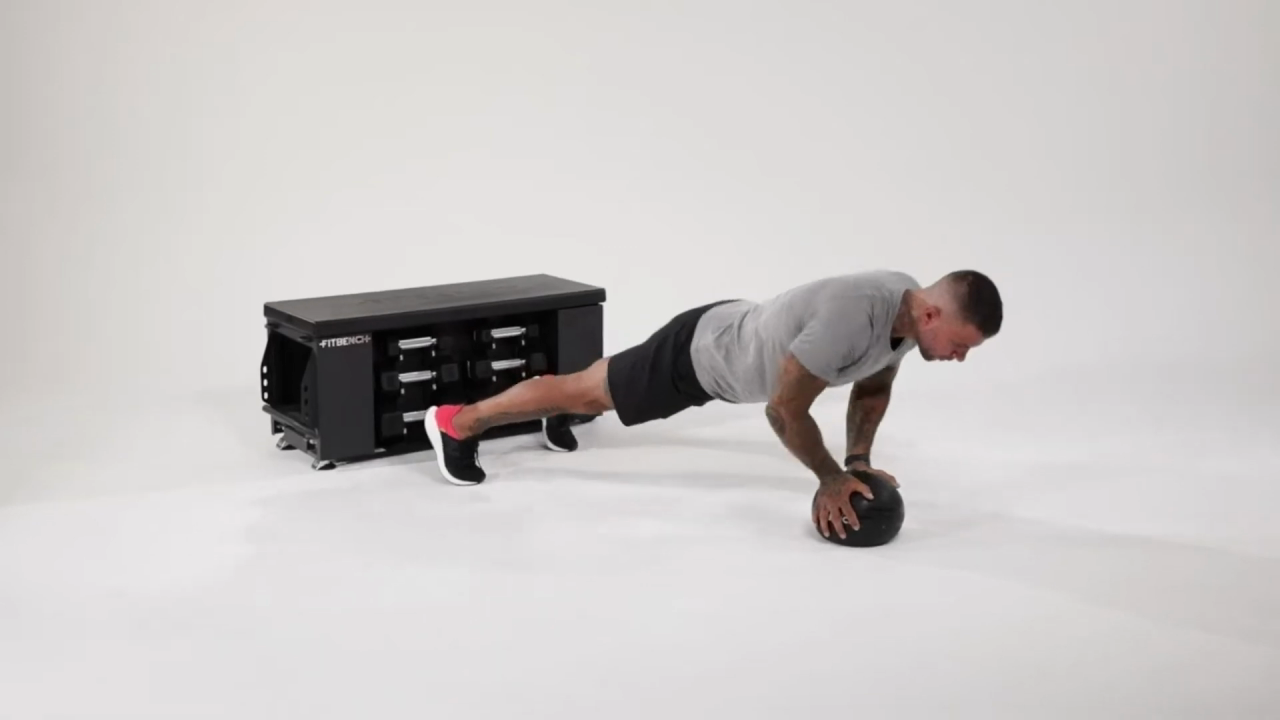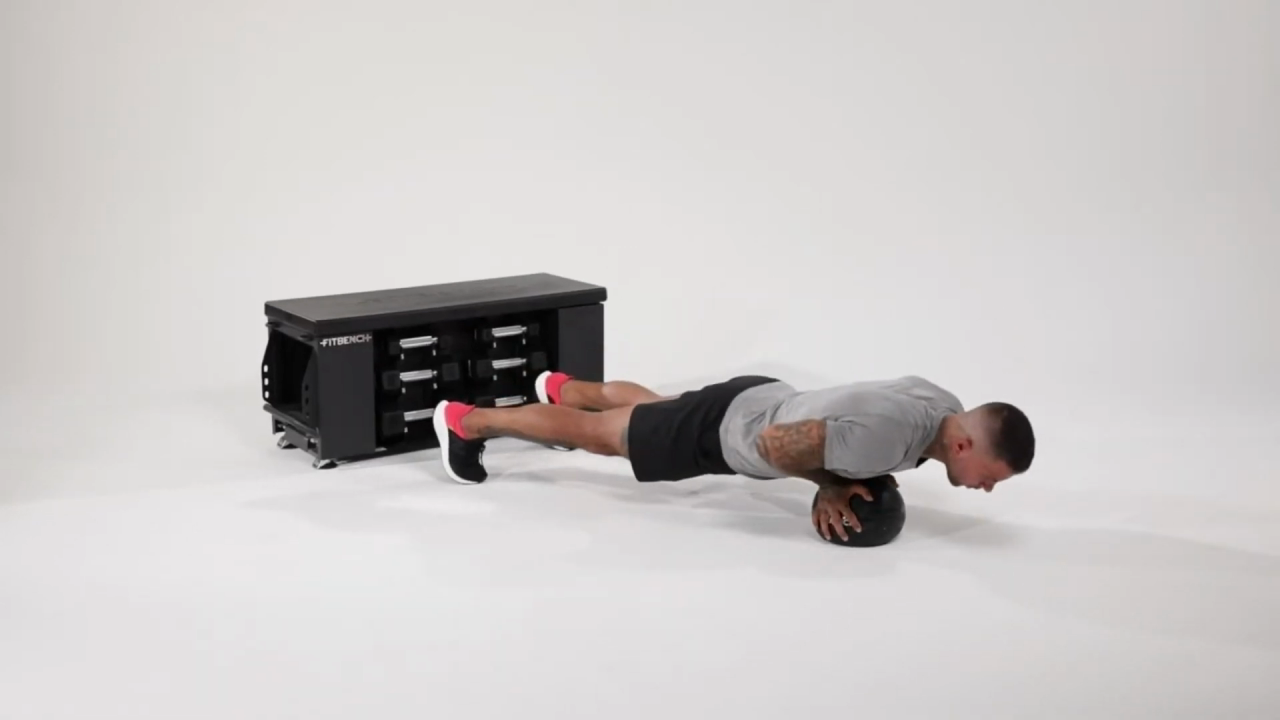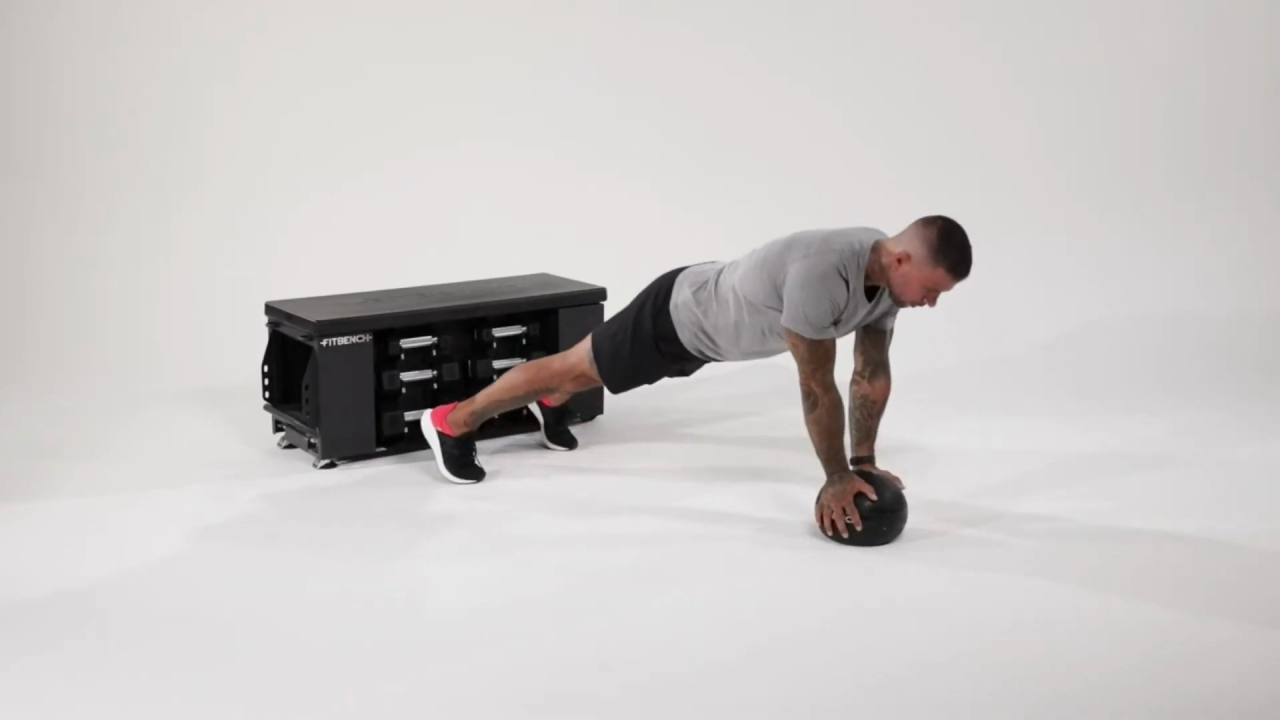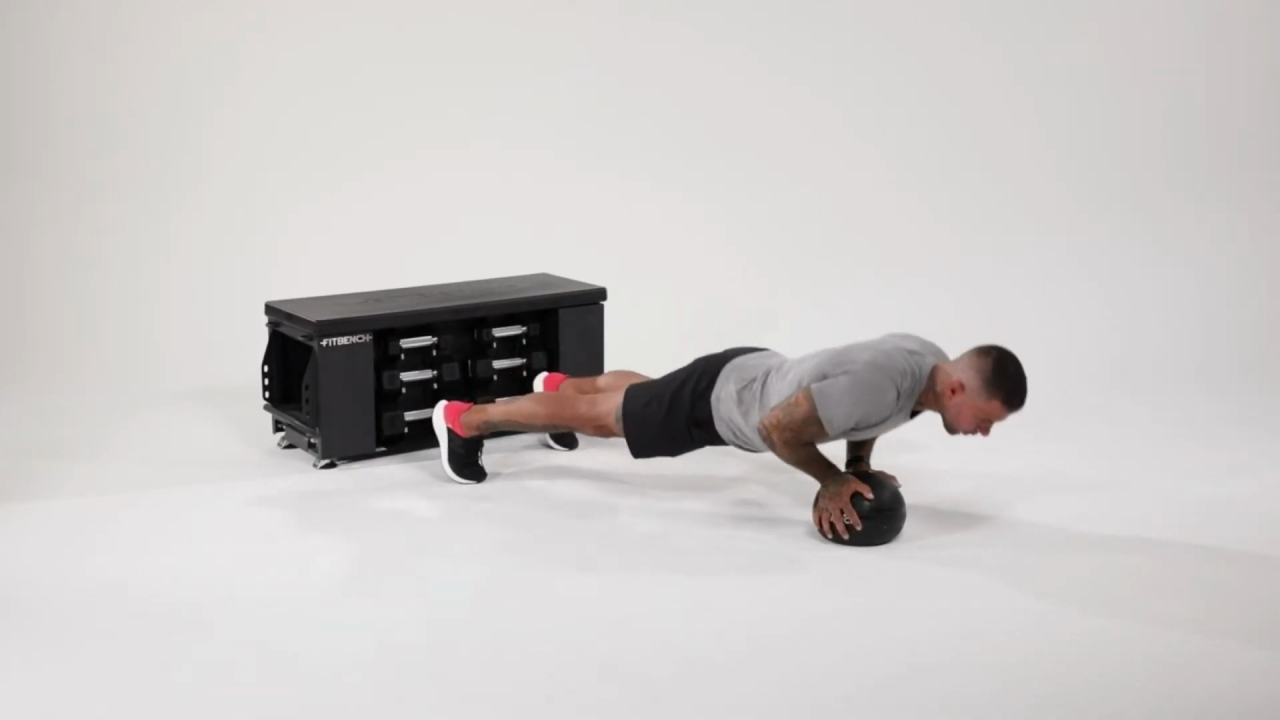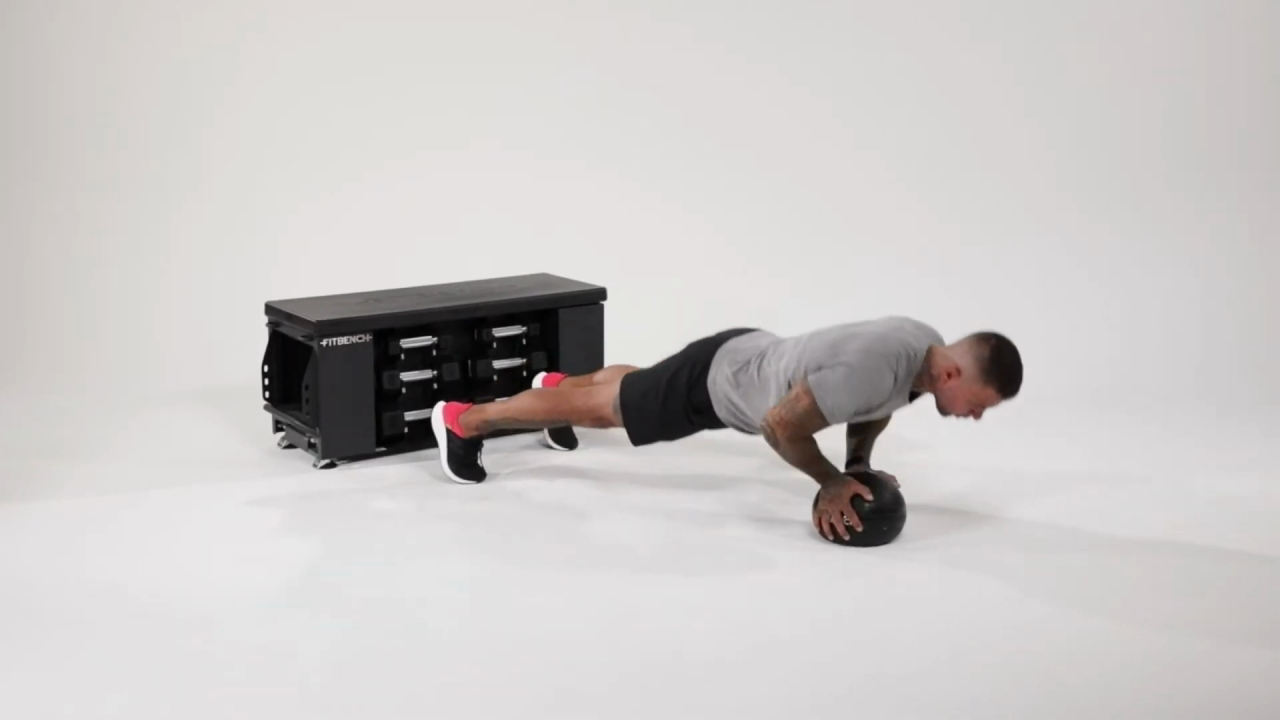
dt=1s
person 1, frame 1
left shoulder: (907, 310)
right shoulder: (850, 321)
left elbow: (872, 388)
right elbow: (784, 410)
left wrist: (859, 462)
right wrist: (831, 481)
left hip: (725, 347)
right hip: (699, 355)
left knee: (611, 381)
right knee: (589, 393)
left ankle: (553, 414)
right ankle: (456, 423)
person 1, frame 2
left shoulder: (942, 406)
right shoulder: (886, 437)
right elbow: (776, 445)
left wrist: (852, 470)
right wrist: (831, 484)
left hip: (760, 400)
right hip: (723, 432)
left knee: (644, 406)
right knee: (599, 434)
left ankle: (561, 388)
right ankle: (464, 420)
person 1, frame 3
left shoulder: (886, 273)
right shoulder: (821, 273)
left elbow: (872, 371)
right elbow: (817, 387)
left wrist: (865, 460)
right wrist: (837, 479)
left hip: (707, 324)
right hip: (678, 314)
left knee: (593, 369)
right knee: (578, 367)
left ankle: (551, 403)
right ankle: (452, 422)
person 1, frame 4
left shoulder: (929, 364)
right shoulder: (879, 386)
right elbow: (776, 428)
left wrist: (860, 467)
right wrist: (833, 483)
left hip: (752, 375)
right hip: (717, 402)
left knee: (638, 389)
right knee: (600, 418)
left ankle: (559, 383)
right ankle: (464, 420)
person 1, frame 5
left shoulder: (926, 348)
right shoulder: (873, 372)
right elbow: (778, 424)
left wrist: (859, 467)
right wrist: (832, 484)
left hip: (749, 358)
right hip: (716, 381)
left knee: (636, 383)
right knee: (596, 409)
left ankle: (559, 382)
right ankle: (462, 419)
